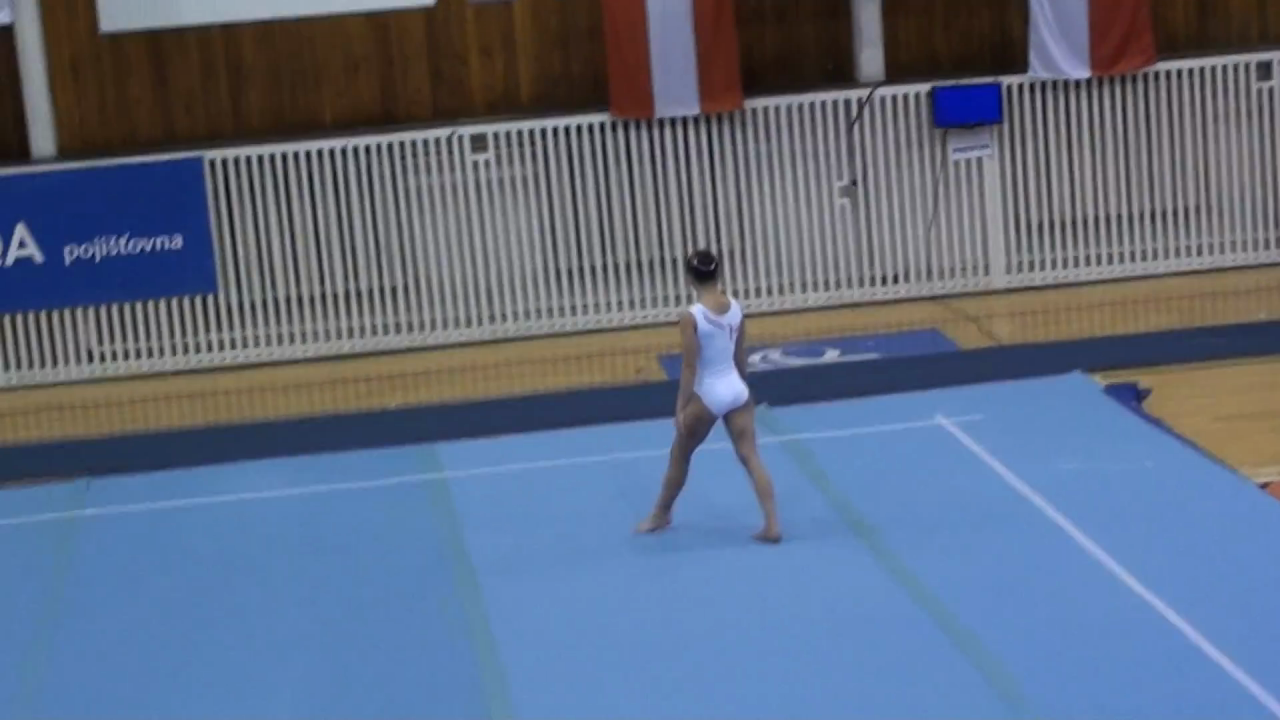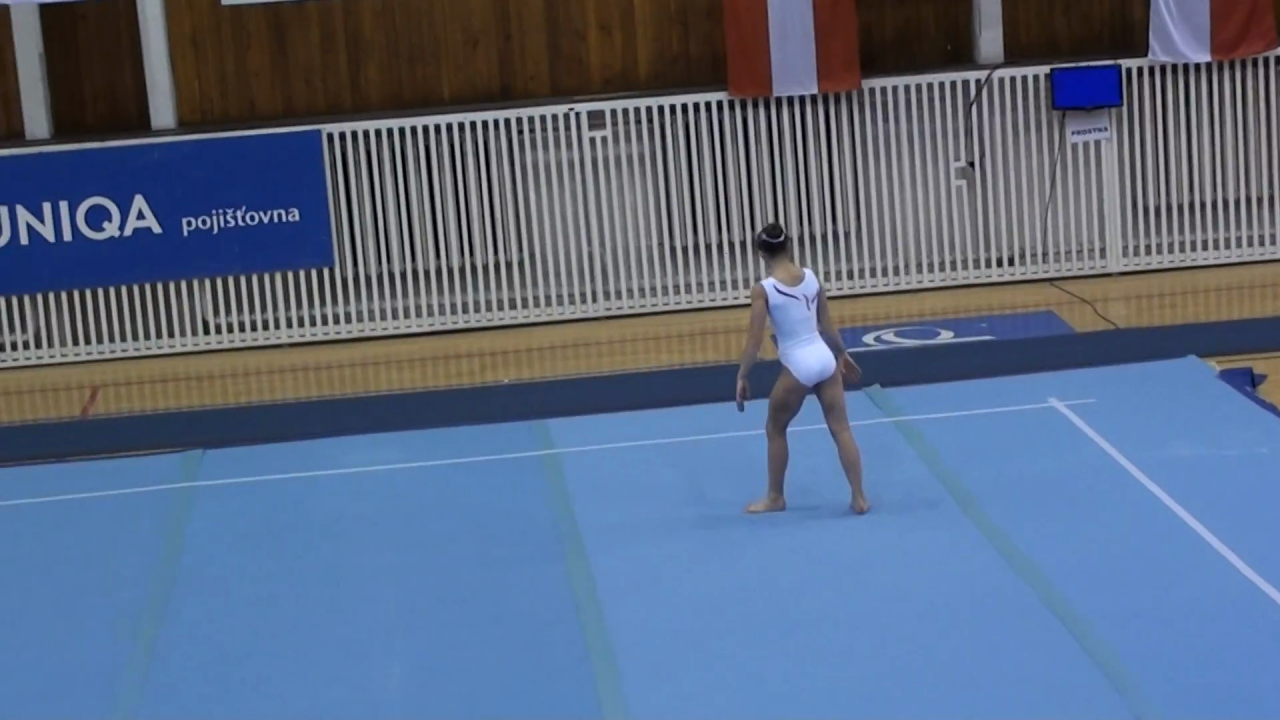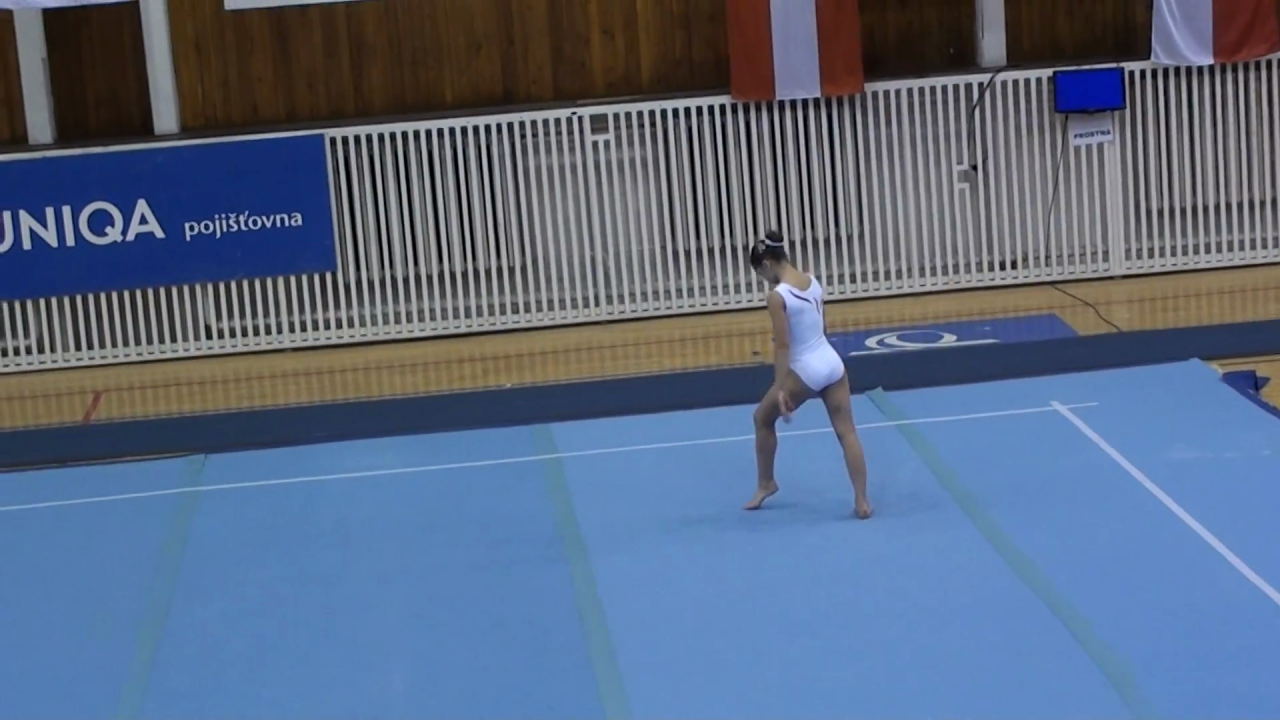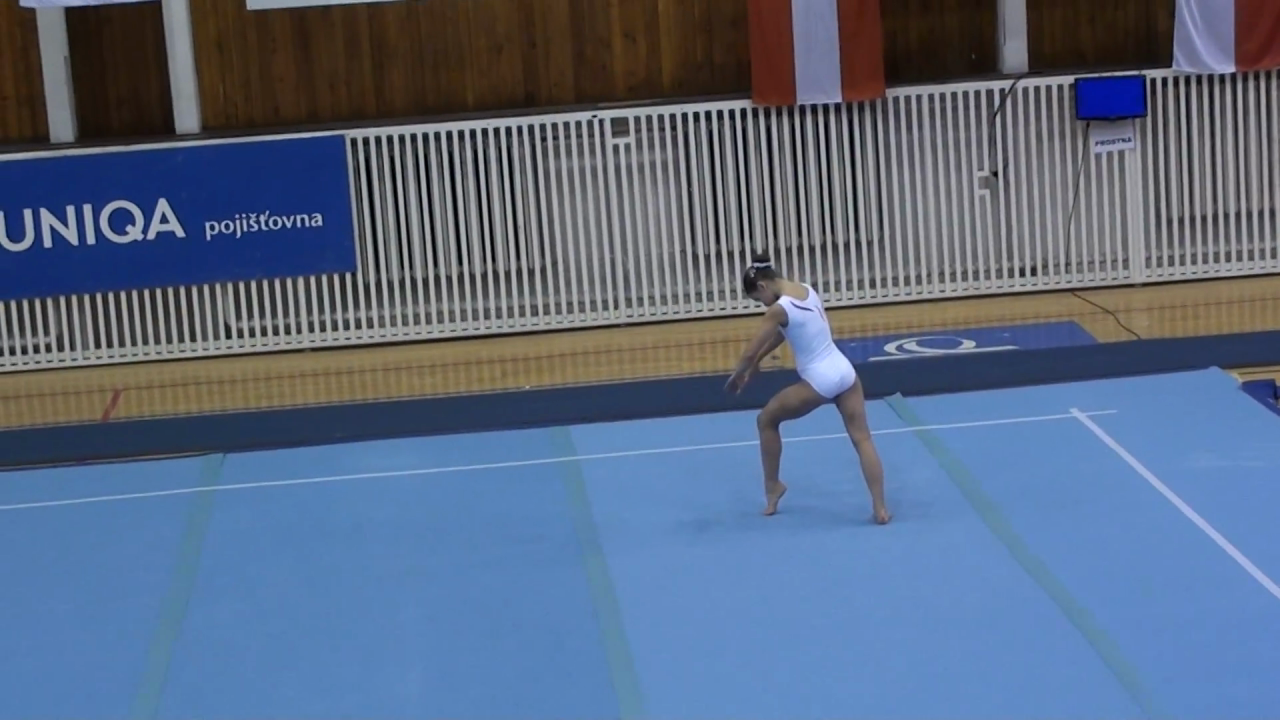
dt=0.5s
person 1, frame 1
left shoulder: (690, 316)
right shoulder: (734, 307)
left elbow: (690, 367)
right elbow: (739, 356)
left wrist: (680, 409)
left hip: (710, 395)
right hip: (736, 391)
left knee: (679, 455)
right knee: (750, 458)
left ankle: (661, 514)
right ankle: (772, 525)
person 1, frame 2
left shoulder: (763, 290)
right shoulder: (810, 277)
left elbow: (755, 338)
right elbow: (826, 324)
left wrist: (742, 377)
right wrist: (842, 354)
left hip: (797, 368)
right hip: (825, 360)
left knee: (776, 429)
right knee: (841, 429)
left ankle: (775, 497)
right ankle: (859, 497)
person 1, frame 3
left shoulder: (777, 296)
right shoulder: (812, 282)
left elbow: (782, 346)
left wrist: (781, 389)
left hip: (805, 372)
right hip: (832, 364)
left knee: (763, 418)
right knee: (847, 432)
left ankle: (765, 483)
right ankle: (862, 502)
person 1, frame 4
left shoulder: (778, 310)
right shoulder: (807, 290)
left elbow: (750, 352)
left wrist: (736, 377)
right wrist: (756, 362)
left hip: (819, 382)
right hip: (845, 372)
left knee: (766, 419)
right knee: (862, 439)
left ankle: (773, 486)
right ankle: (880, 508)
